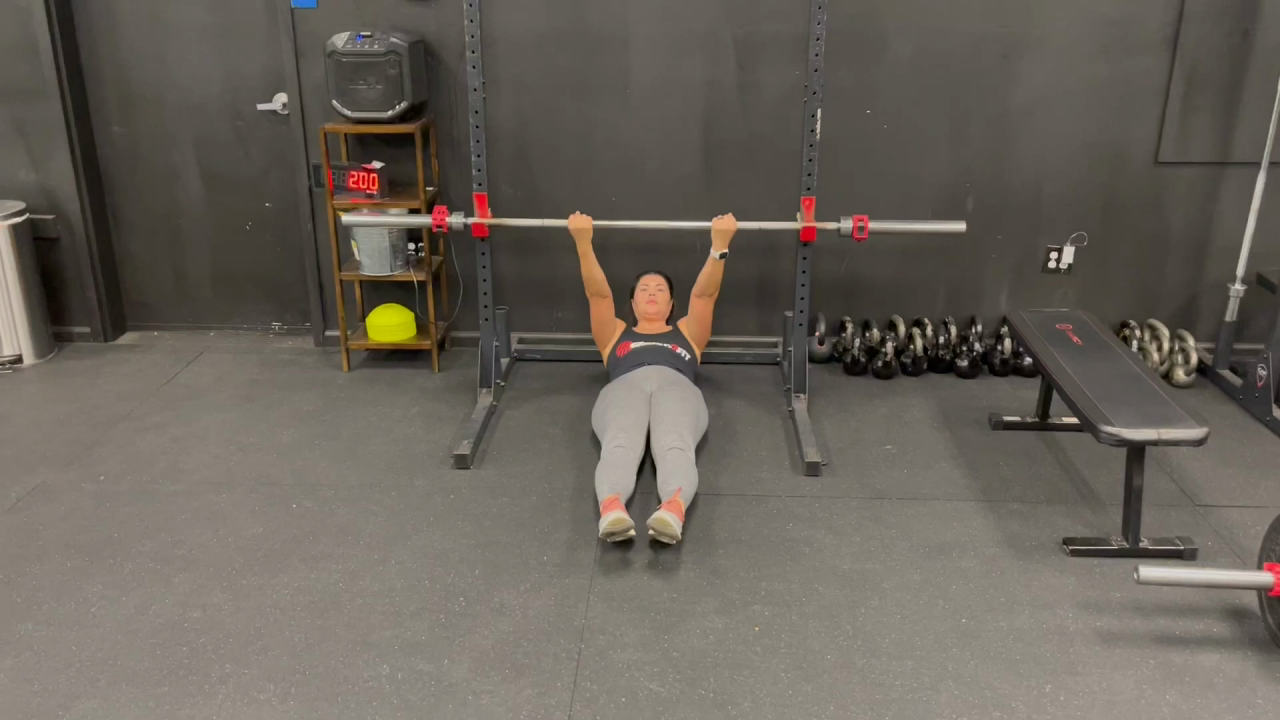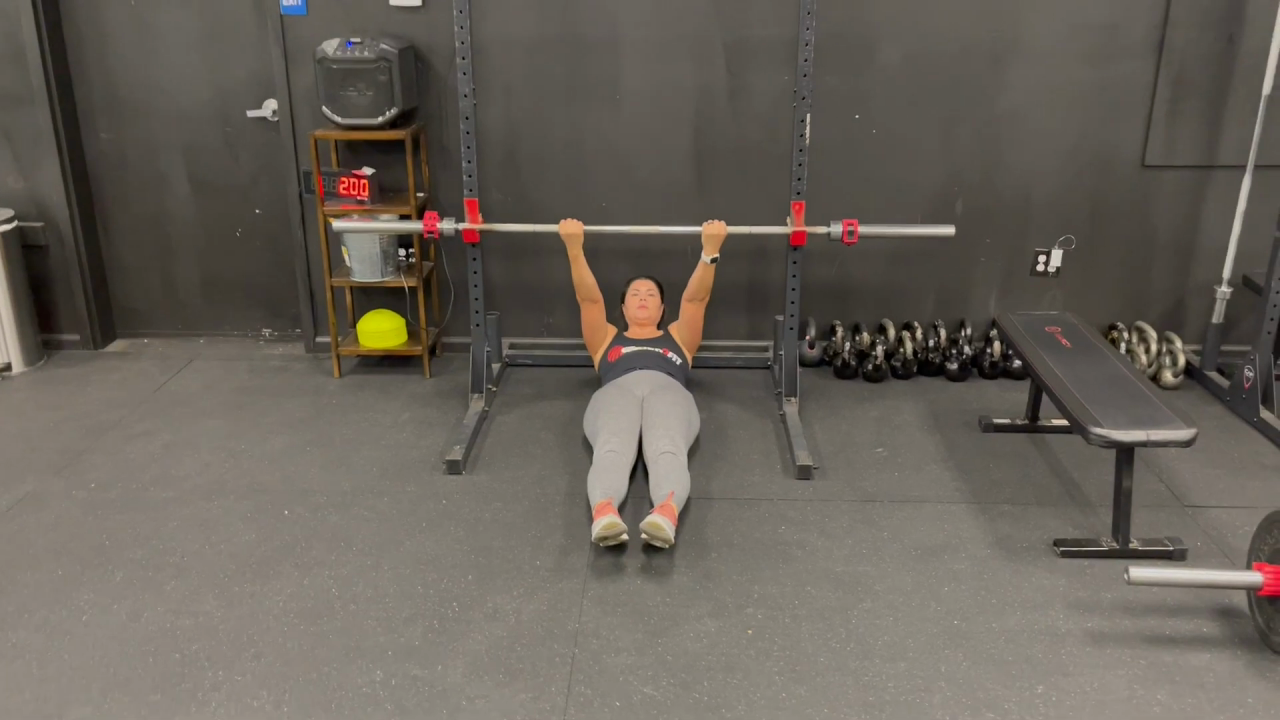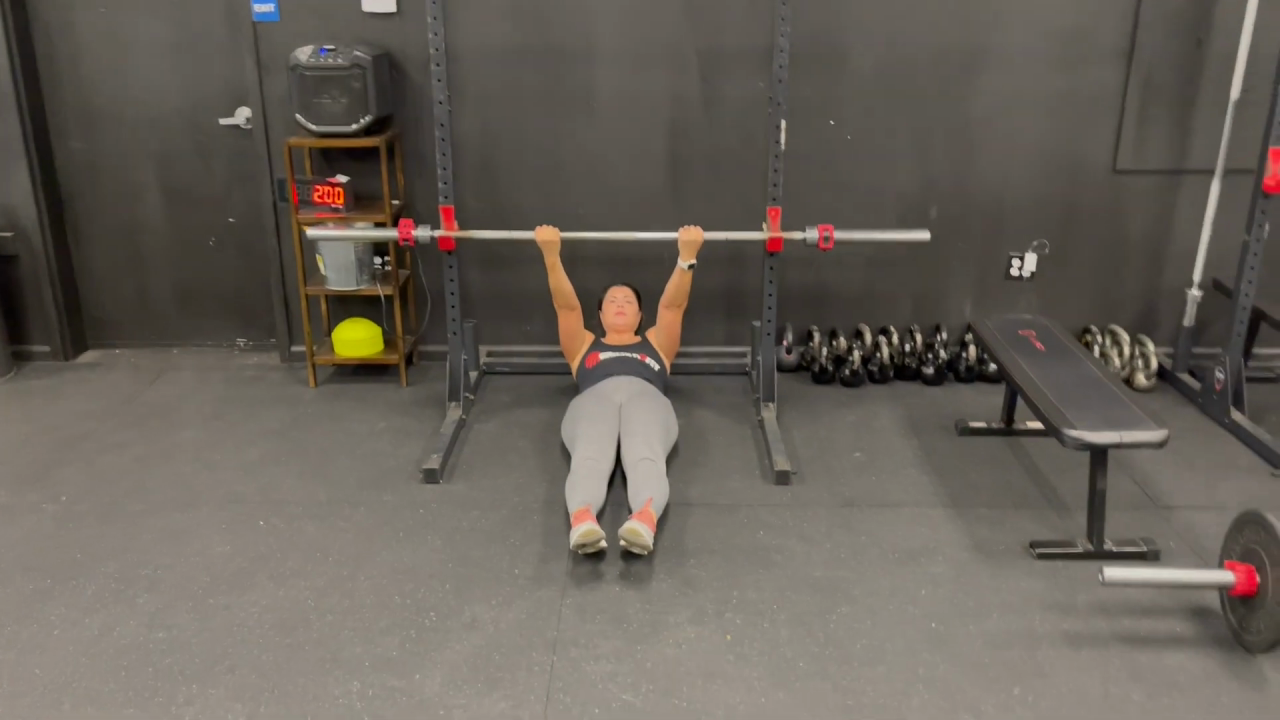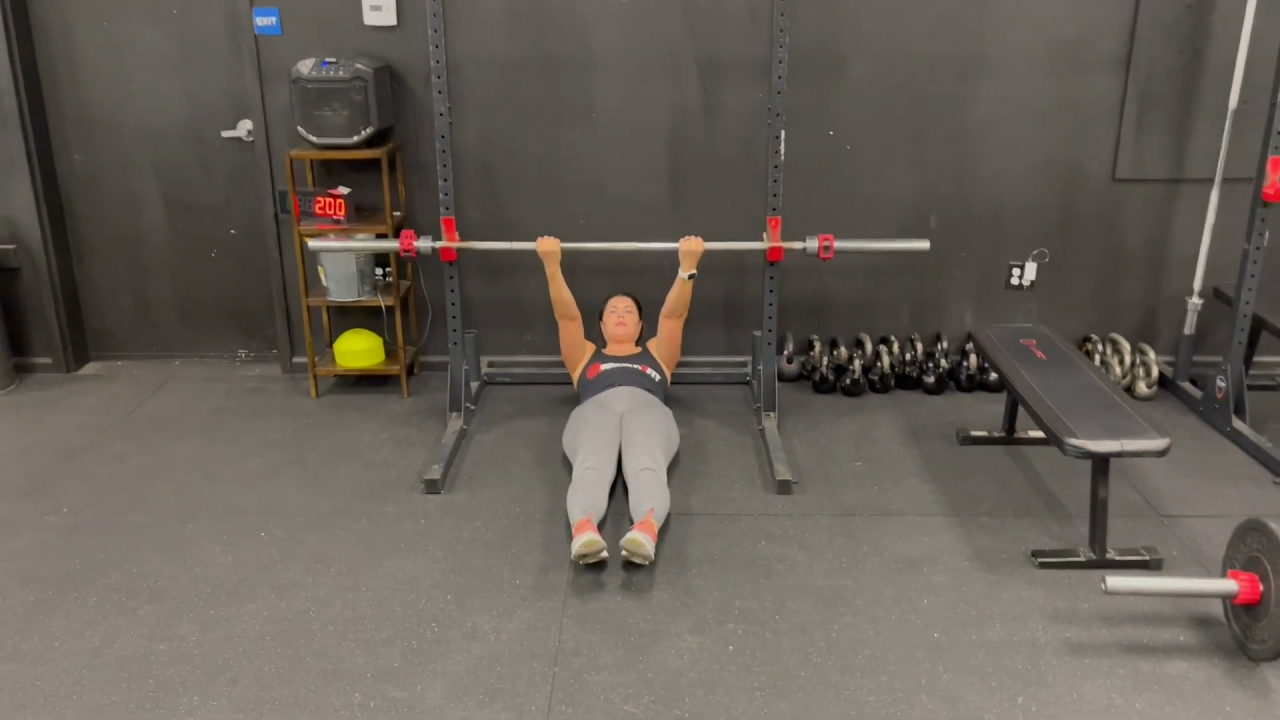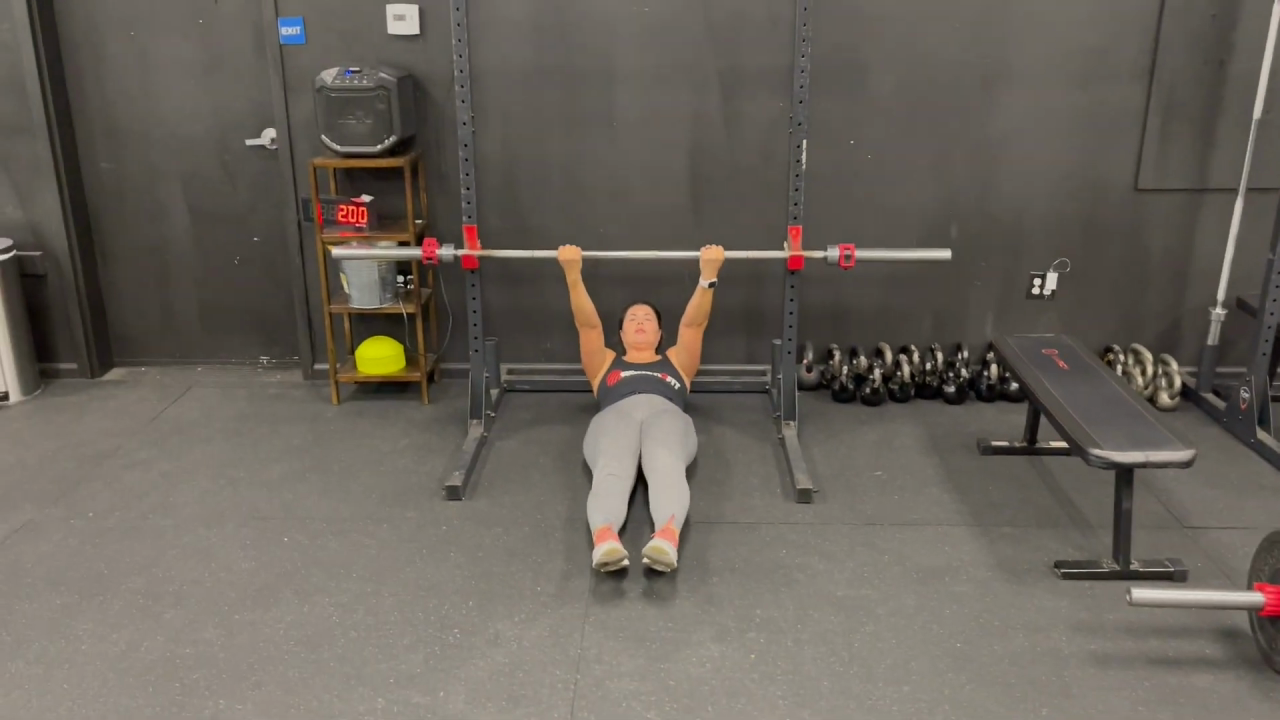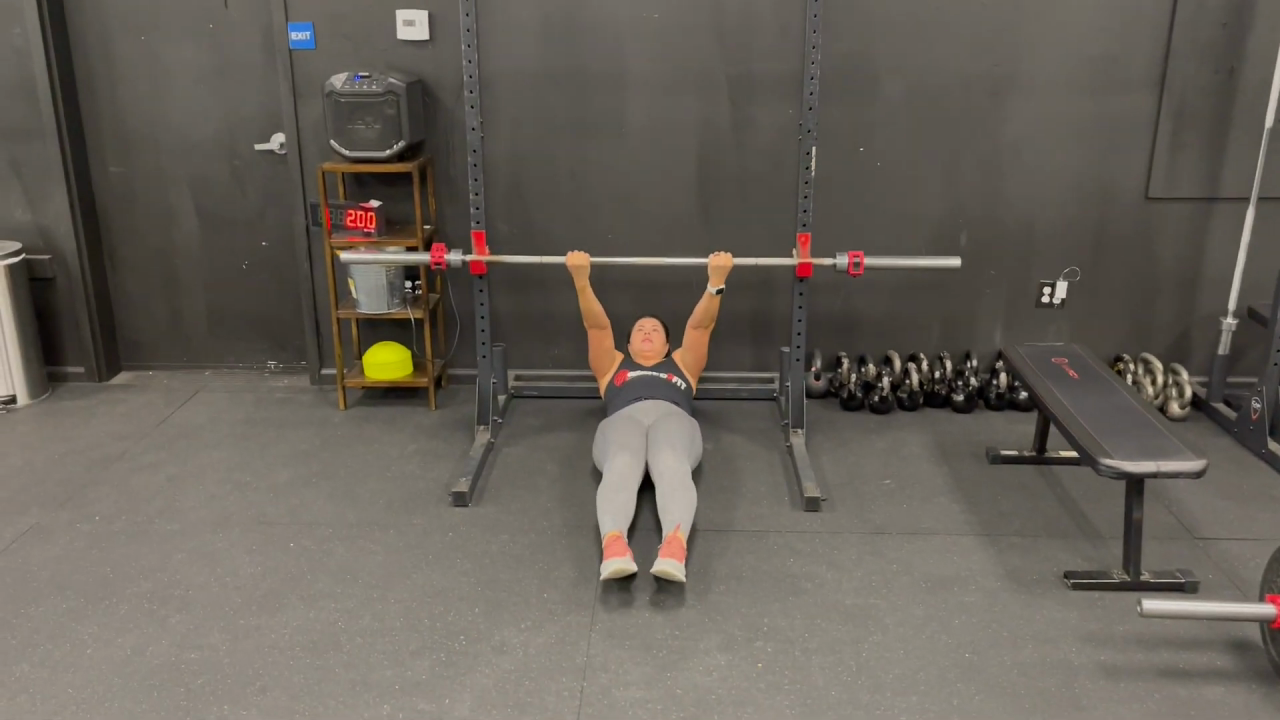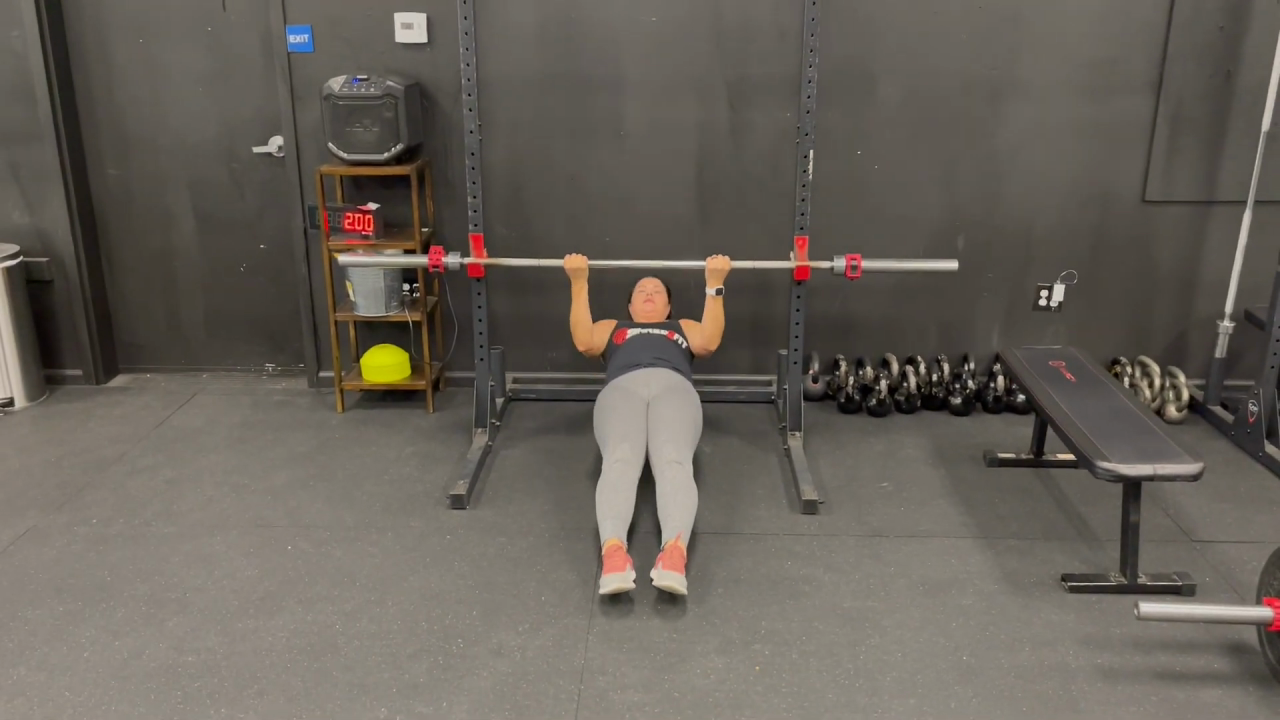
dt=0.7s
person 1, frame 1
left shoulder: (687, 333)
right shoulder: (615, 334)
left elbow: (705, 294)
right elbow: (597, 293)
left wrist: (720, 245)
right wrist: (583, 242)
left hip: (676, 387)
right hip: (624, 387)
left knee: (675, 445)
right knee: (619, 444)
left ankle: (673, 510)
right ankle: (610, 508)
person 1, frame 2
left shoulder: (678, 338)
right shoulder: (607, 339)
left elbow: (696, 299)
right elbow: (588, 299)
left wrist: (710, 250)
right wrist: (574, 247)
left hip: (668, 391)
right hip: (616, 392)
left knee: (668, 450)
right knee: (611, 449)
left ankle: (667, 514)
right ankle: (604, 514)
person 1, frame 3
left shoulder: (656, 343)
right shoulder: (584, 345)
left elbow: (673, 305)
right elbow: (566, 305)
left wrist: (687, 256)
right wrist: (551, 254)
left hip: (647, 399)
right hip: (594, 399)
left knee: (646, 458)
right knee: (589, 457)
left ankle: (645, 521)
right ankle: (582, 521)
person 1, frame 4
left shoulder: (656, 354)
right shoulder: (585, 356)
left elbow: (674, 315)
right elbow: (567, 316)
left wrist: (687, 266)
right wrist: (551, 265)
left hip: (647, 408)
right hip: (595, 410)
left knee: (647, 467)
right knee: (590, 467)
left ankle: (646, 531)
right ankle: (583, 531)
person 1, frame 5
left shoulder: (676, 362)
right shoulder: (605, 363)
left elbow: (694, 323)
right elbow: (587, 324)
left wrist: (708, 274)
right wrist: (572, 273)
left hip: (666, 415)
right hip: (615, 416)
left knee: (665, 465)
right knee: (611, 474)
left ankle: (667, 537)
right ankle: (604, 539)
person 1, frame 6
left shoulder: (682, 364)
right shoulder: (613, 365)
left elbow: (700, 325)
right elbow: (597, 325)
left wrist: (716, 281)
right wrist: (581, 279)
left hip: (672, 418)
right hip: (623, 419)
left knee: (671, 466)
right knee: (621, 467)
left ankle: (674, 546)
right ankle: (614, 546)
person 1, frame 7
left shoulder: (683, 327)
right shoulder: (611, 328)
left elbow: (709, 341)
right elbow: (584, 341)
left wrist: (714, 284)
right wrist: (579, 282)
left hip: (674, 388)
right hip: (622, 389)
left knee: (674, 461)
right knee: (620, 460)
left ankle: (674, 552)
right ankle: (613, 553)
